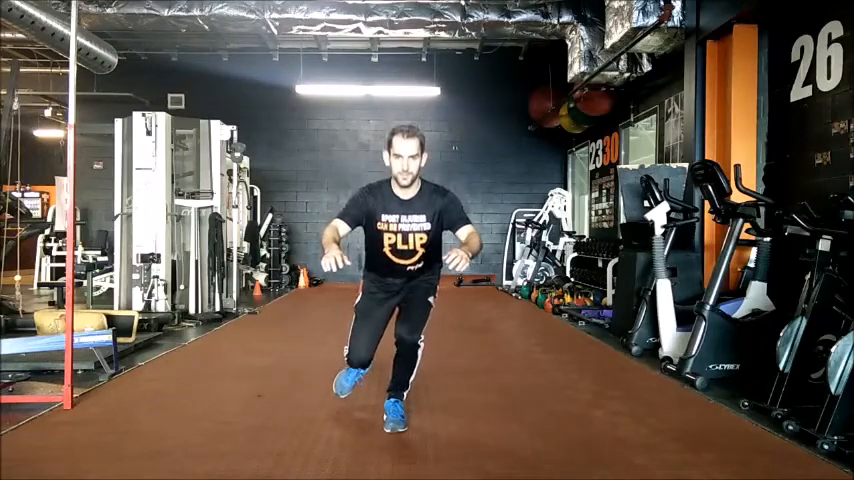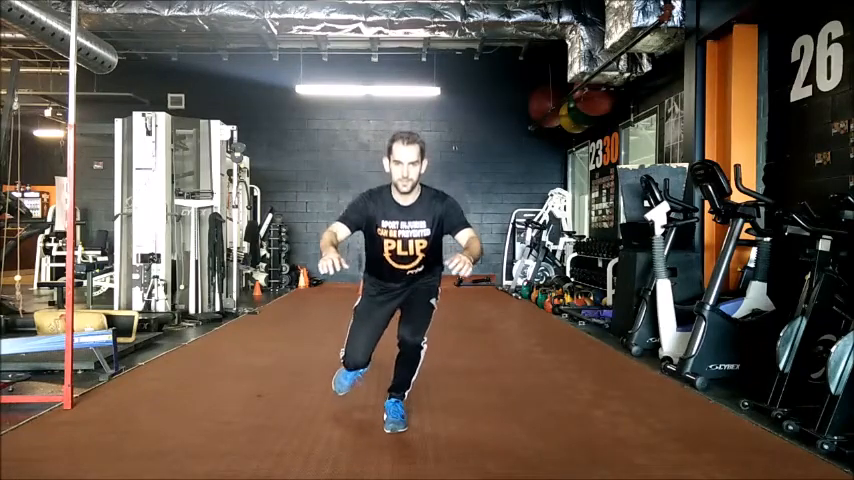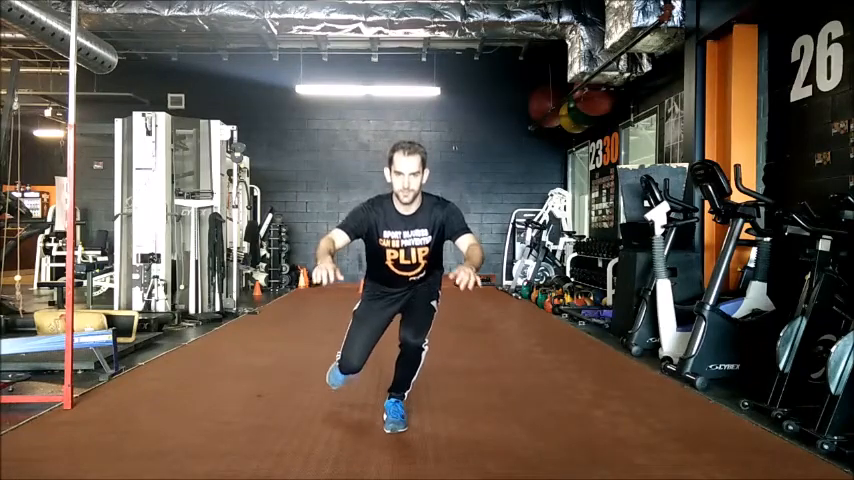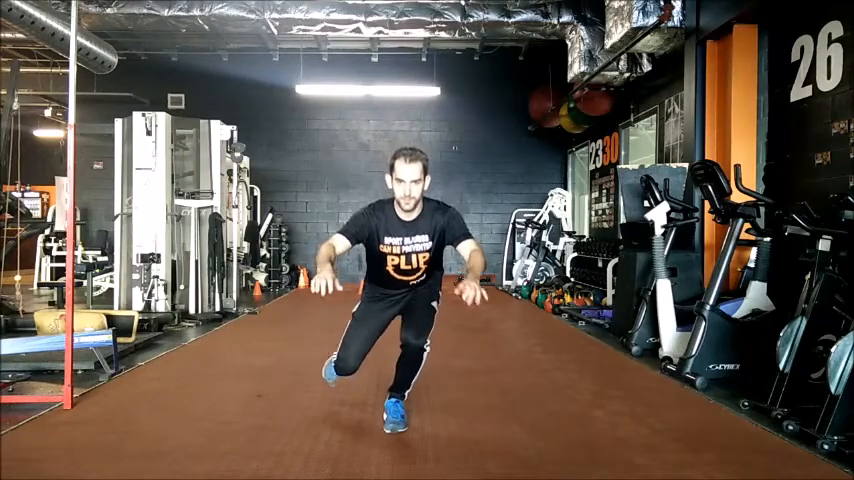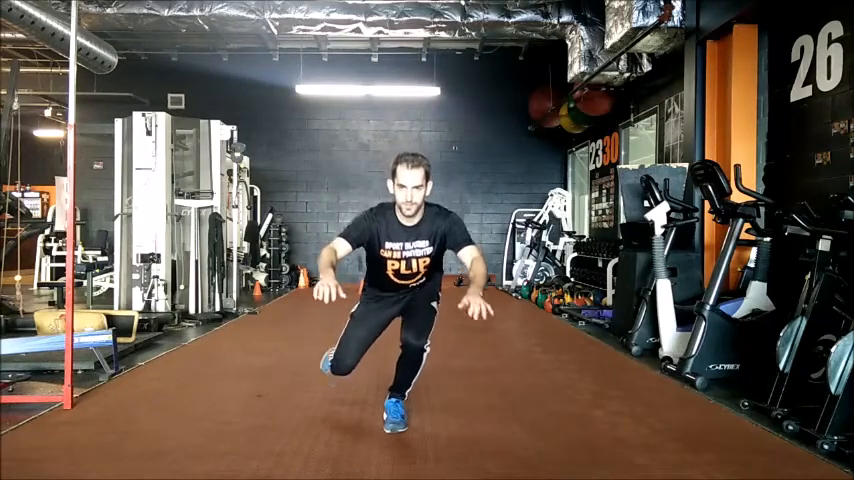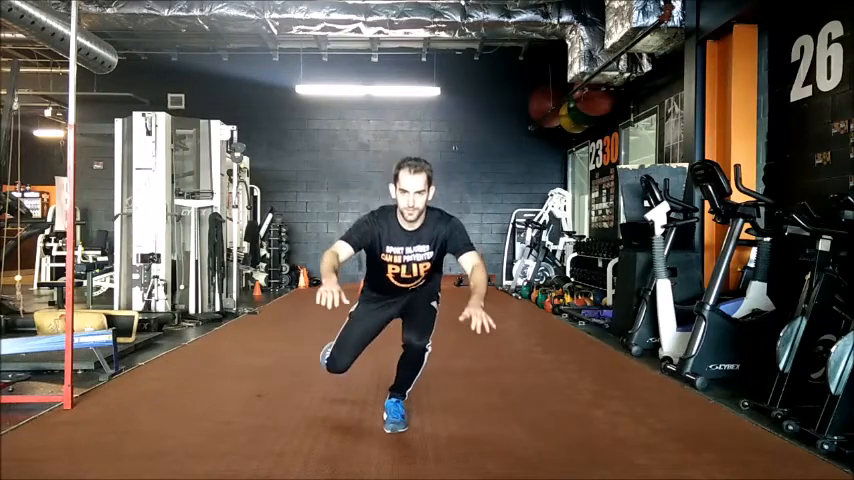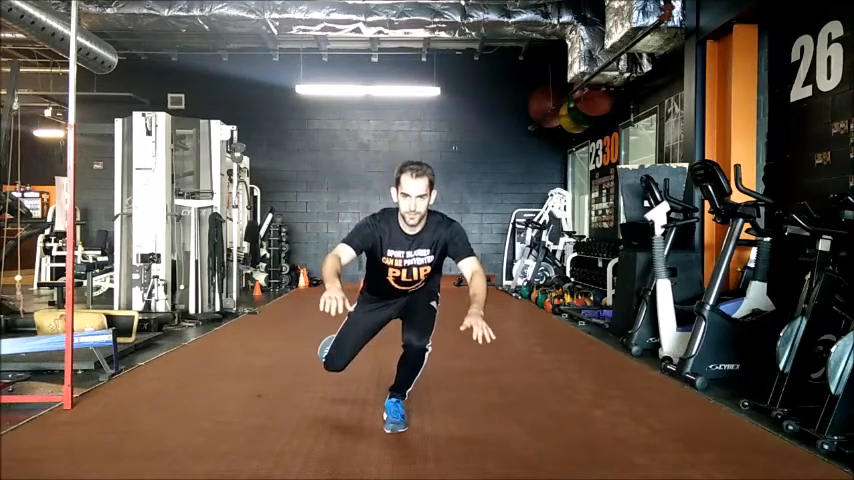
dt=0.1s
person 1, frame 1
left shoulder: (441, 199)
right shoulder: (369, 197)
left elbow: (472, 235)
right elbow: (335, 227)
left wrist: (465, 250)
right wrist: (331, 246)
left hip: (421, 282)
right hip: (378, 282)
left knee: (409, 337)
right knee: (358, 356)
left ankle: (395, 400)
right ankle: (359, 366)
person 1, frame 2
left shoulder: (441, 204)
right shoulder: (369, 202)
left elbow: (471, 239)
right elbow: (334, 231)
left wrist: (467, 255)
right wrist: (329, 248)
left hip: (422, 285)
right hip: (378, 285)
left knee: (412, 339)
right knee: (354, 359)
left ankle: (396, 399)
right ankle: (355, 367)
person 1, frame 3
left shoulder: (443, 211)
right shoulder: (371, 211)
left elbow: (472, 246)
right elbow: (333, 238)
left wrist: (469, 266)
right wrist: (325, 259)
left hip: (423, 288)
right hip: (379, 289)
left knee: (413, 341)
right knee: (351, 364)
left ankle: (395, 400)
right ankle: (346, 364)
person 1, frame 4
left shoulder: (444, 216)
right shoulder: (372, 216)
left elbow: (473, 251)
right elbow: (332, 245)
left wrist: (471, 278)
right wrist: (325, 267)
left hip: (422, 291)
right hip: (379, 292)
left knee: (414, 342)
right knee: (345, 365)
left ankle: (396, 400)
right ankle: (339, 361)
person 1, frame 5
left shoulder: (445, 221)
right shoulder: (373, 220)
left elbow: (474, 258)
right elbow: (333, 249)
left wrist: (475, 290)
right wrist: (327, 274)
left hip: (422, 292)
right hip: (378, 294)
left knee: (415, 342)
right knee: (341, 366)
left ankle: (396, 400)
right ankle: (337, 356)
person 1, frame 6
left shoulder: (446, 226)
right shoulder: (374, 223)
left elbow: (474, 265)
right elbow: (334, 253)
left wrist: (476, 301)
right wrist: (329, 280)
left hip: (422, 294)
right hip: (377, 296)
left knee: (416, 343)
right knee: (336, 364)
left ankle: (396, 400)
right ankle: (337, 348)
person 1, frame 7
left shoulder: (447, 230)
right shoulder: (375, 225)
left elbow: (474, 271)
right elbow: (336, 256)
left wrist: (475, 310)
right wrist: (333, 285)
left hip: (421, 295)
right hip: (377, 297)
left knee: (416, 343)
right knee: (334, 363)
left ankle: (396, 400)
right ankle: (335, 343)
